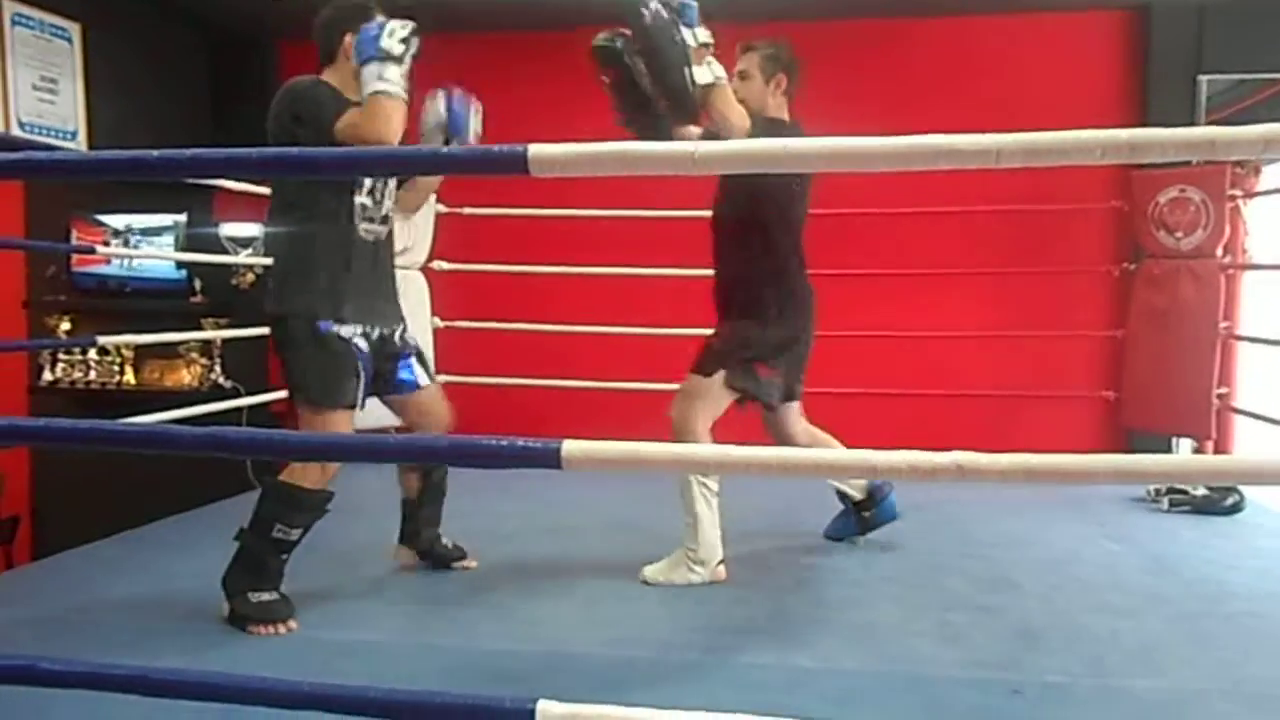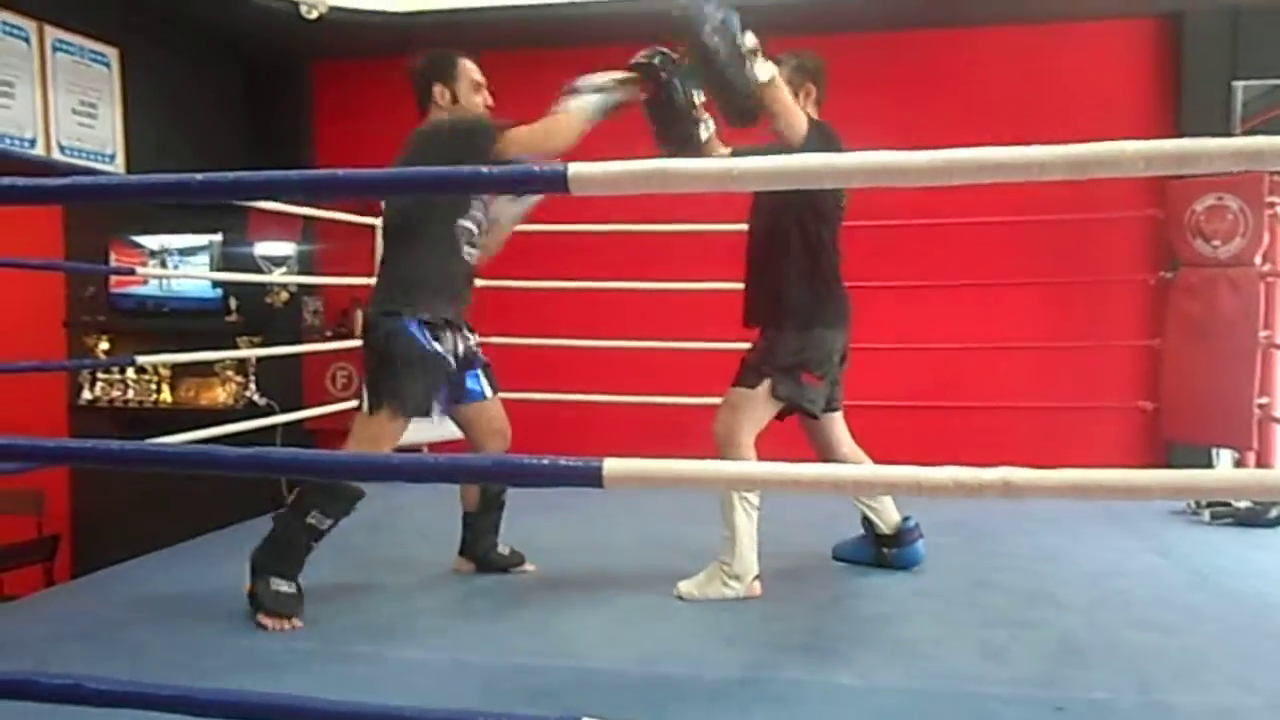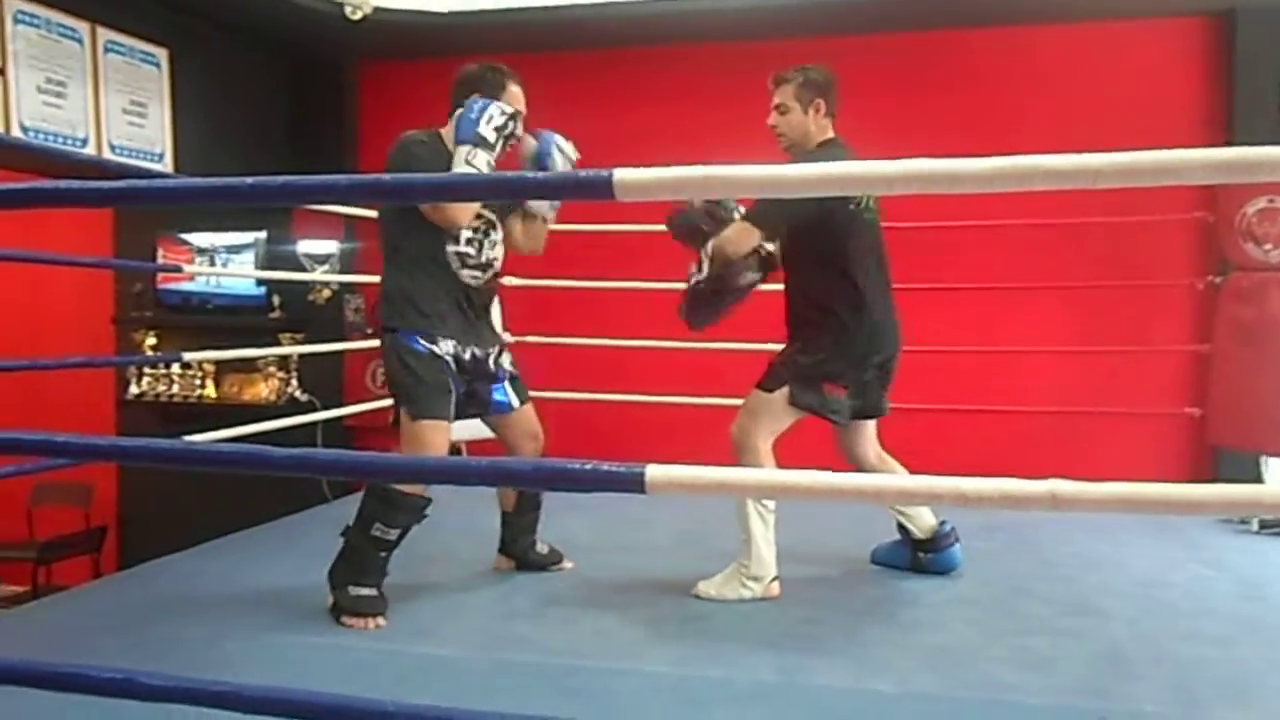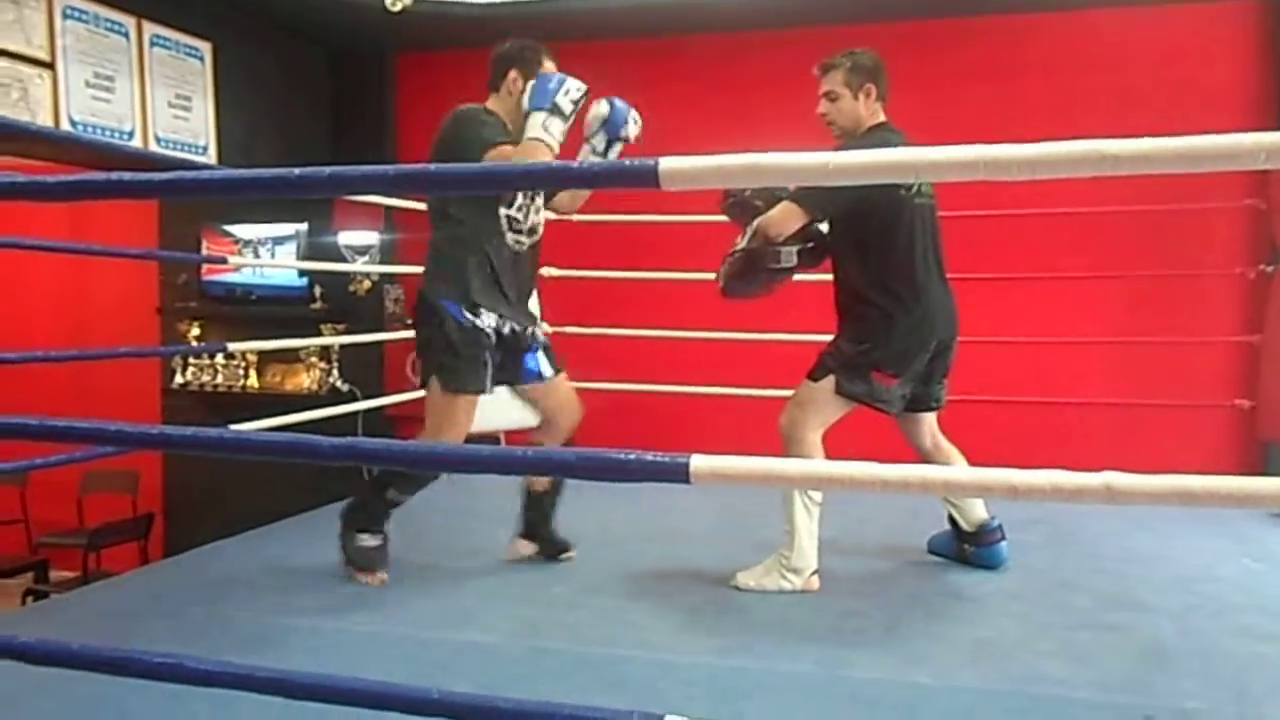
dt=0.5s
person 1, frame 1
left shoulder: (364, 110)
right shoulder: (307, 97)
left elbow: (406, 191)
right elbow: (385, 135)
left wrist: (444, 131)
right wrist: (384, 62)
left hip: (376, 307)
right hip: (319, 314)
left knee: (436, 421)
right knee: (323, 458)
left ankle: (422, 536)
right ankle: (249, 583)
person 1, frame 2
left shoulder: (465, 146)
right shoulder: (439, 139)
left elbow: (480, 245)
right elbow: (542, 142)
left wrist: (514, 198)
right wrist: (593, 97)
left hip: (444, 324)
right hip: (408, 321)
left knee: (494, 436)
right knee: (368, 451)
left ankle: (479, 546)
right ankle: (276, 570)
person 1, frame 3
left shoulder: (490, 176)
right shoulder: (416, 149)
left elbow: (528, 243)
right elbow: (452, 215)
right wrist: (475, 149)
left hip: (476, 333)
right hip: (420, 333)
left knee: (527, 440)
right knee: (424, 459)
left ankle: (518, 544)
right ankle: (355, 578)
person 1, frame 4
left shoulder: (517, 137)
right shoulder: (468, 123)
left elbow: (563, 200)
left wrist: (601, 145)
right wrist: (550, 116)
left hip: (509, 308)
right hip: (462, 305)
left knee: (564, 414)
right knee: (446, 436)
left ankle: (535, 529)
right ankle: (364, 524)
person 2, frame 1
left shoulder: (779, 142)
right shoulder: (760, 141)
left elbow: (729, 126)
right elbow: (679, 135)
left wrist: (696, 54)
right wrist: (641, 79)
left hip: (766, 315)
right hip: (769, 311)
left knee: (688, 418)
right knee: (790, 427)
left ankle: (703, 558)
right ankle: (870, 496)
person 2, frame 2
left shoulder: (820, 145)
right shoulder: (786, 155)
left elbow: (788, 119)
right elbow: (719, 158)
left wrist: (752, 61)
right wrist: (690, 108)
left hip: (805, 322)
right hip: (806, 320)
left knee: (733, 429)
right knee: (830, 438)
left ankle: (738, 571)
right ankle: (897, 535)
person 2, frame 3
left shoulder: (812, 172)
left elbow: (735, 244)
left wrist: (704, 266)
right wrist: (745, 239)
left hip: (839, 338)
right hip: (873, 333)
left knee: (750, 433)
right knee: (861, 449)
left ankle: (757, 573)
right ankle: (933, 539)
person 2, frame 4
left shoulder: (860, 158)
right shoulder: (904, 154)
left elbow: (779, 225)
left wrist: (752, 234)
right wrist: (808, 240)
left hip: (888, 327)
right hip: (932, 321)
left knee: (799, 425)
right knee: (923, 432)
left ankle: (798, 566)
right ankle: (982, 535)
